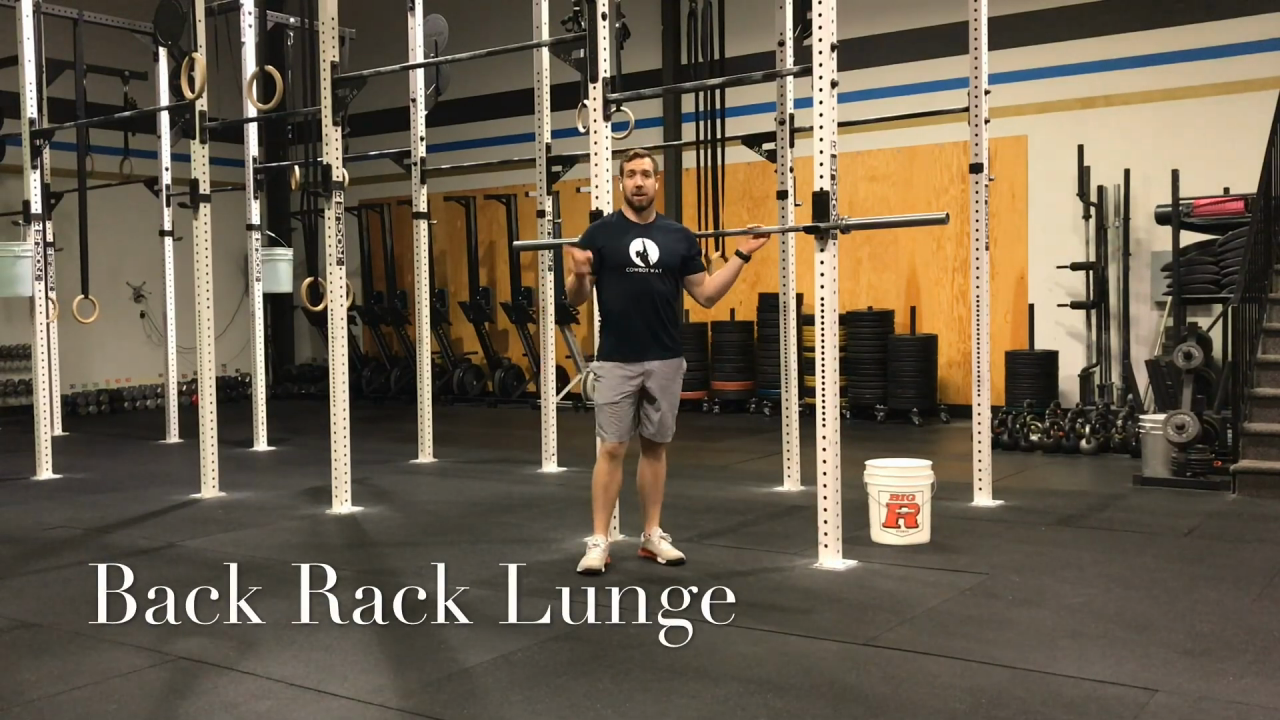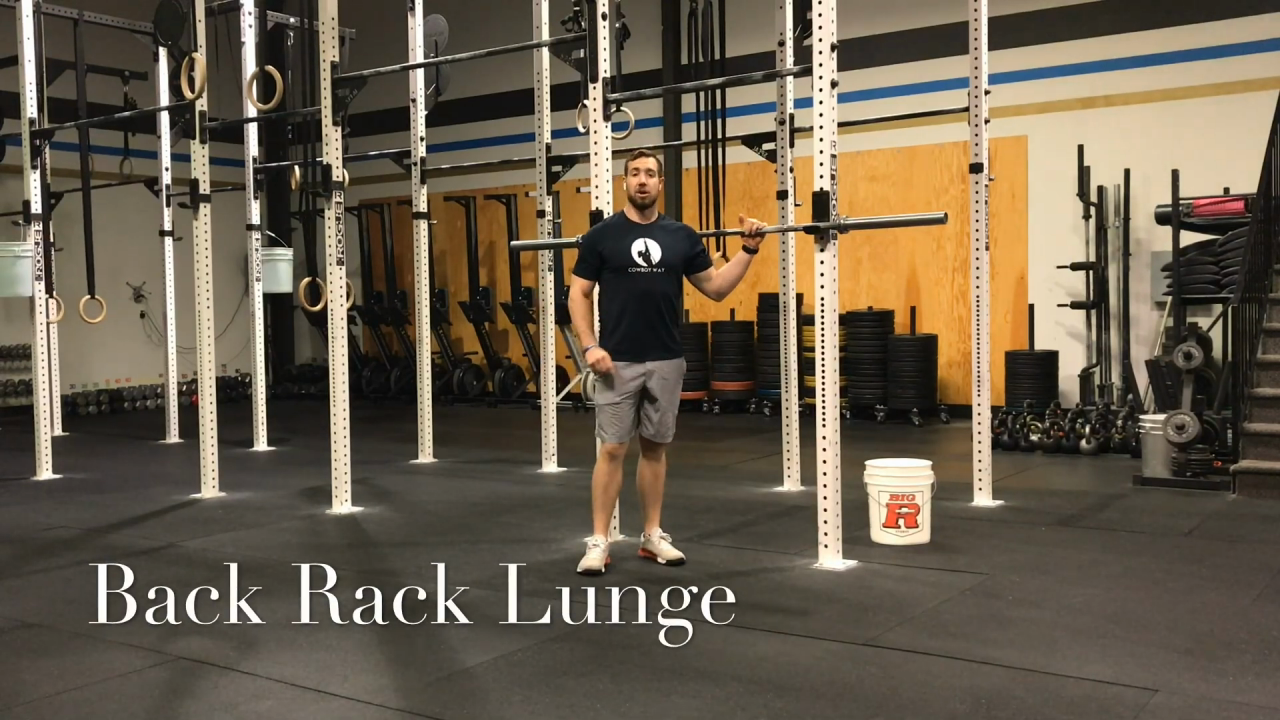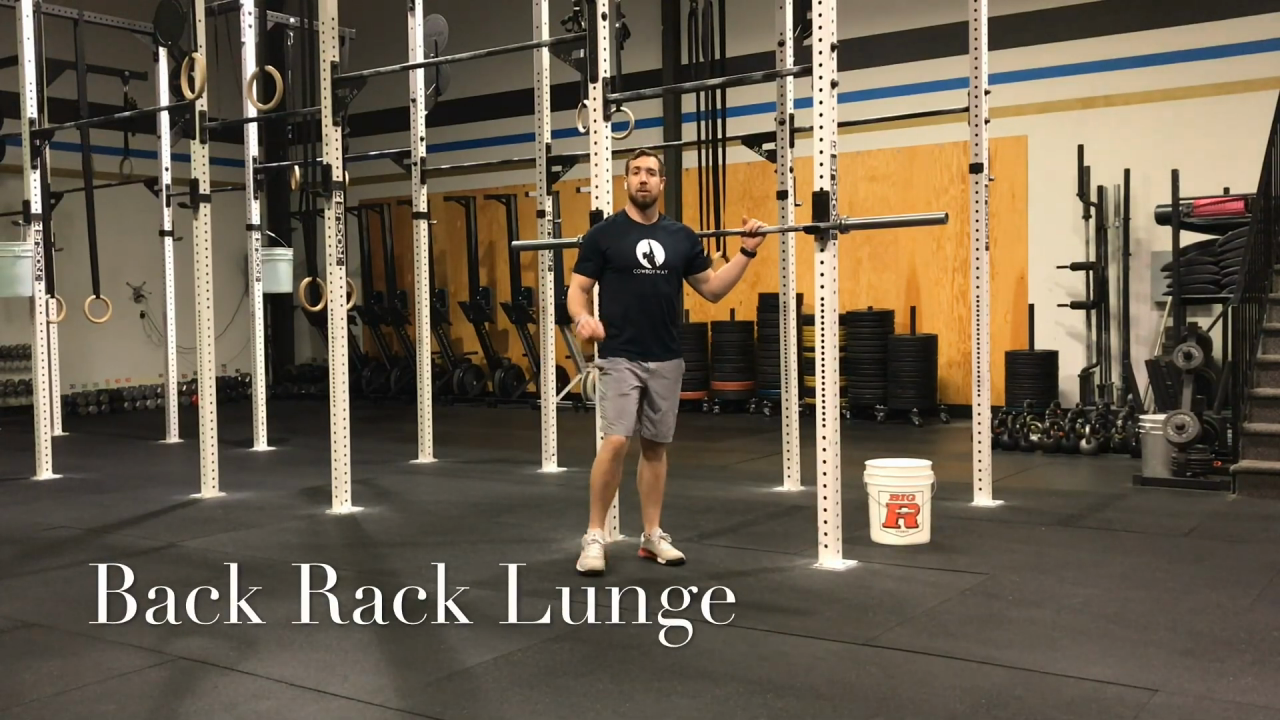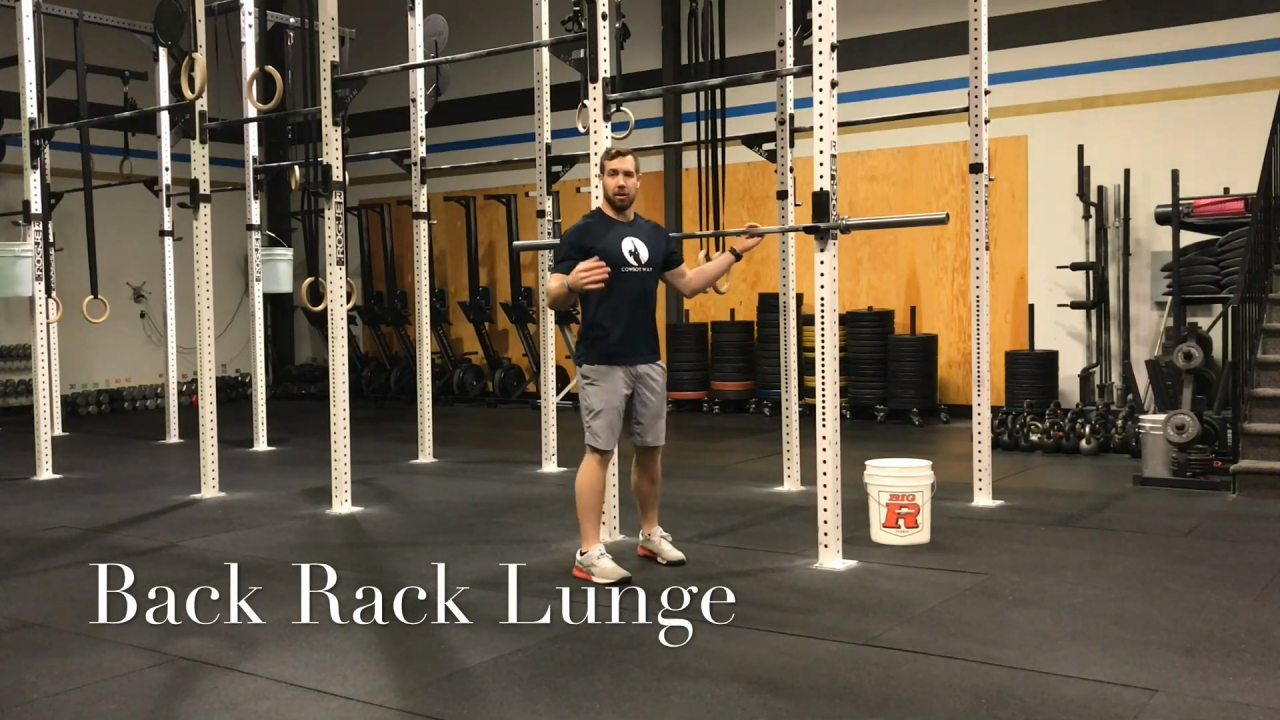
dt=0.5s
person 1, frame 1
left shoulder: (679, 236)
right shoulder: (600, 233)
left elbow: (706, 294)
right elbow: (575, 294)
left wrist: (742, 254)
right wrist: (578, 275)
left hip: (665, 360)
right hip: (616, 360)
left knee: (655, 447)
right knee: (611, 448)
left ankle: (652, 535)
right ankle: (598, 541)
person 1, frame 2
left shoulder: (682, 235)
right shoulder: (601, 235)
left elbow: (716, 288)
right elbow: (578, 294)
left wrist: (748, 249)
right wrist: (590, 346)
left hip: (666, 360)
right hip: (619, 362)
left knee: (655, 447)
right knee: (612, 449)
left ankle: (653, 535)
right ankle: (598, 541)
person 1, frame 3
left shoulder: (681, 236)
right shoulder: (604, 234)
left elbow: (712, 289)
right elbow: (577, 290)
left wrist: (746, 252)
right wrist: (582, 318)
left hip: (667, 360)
right hip: (620, 357)
left knee: (655, 446)
right knee: (616, 442)
left ankle: (652, 536)
right ankle: (593, 535)
person 1, frame 4
left shoulder: (654, 233)
right shoulder: (583, 233)
left elbow: (687, 283)
right elbow: (553, 297)
left wrist: (734, 253)
right wrist: (571, 285)
left hip: (647, 361)
right hip: (602, 363)
left knee: (650, 450)
right knee: (600, 452)
left ankle: (651, 534)
right ankle: (589, 552)
